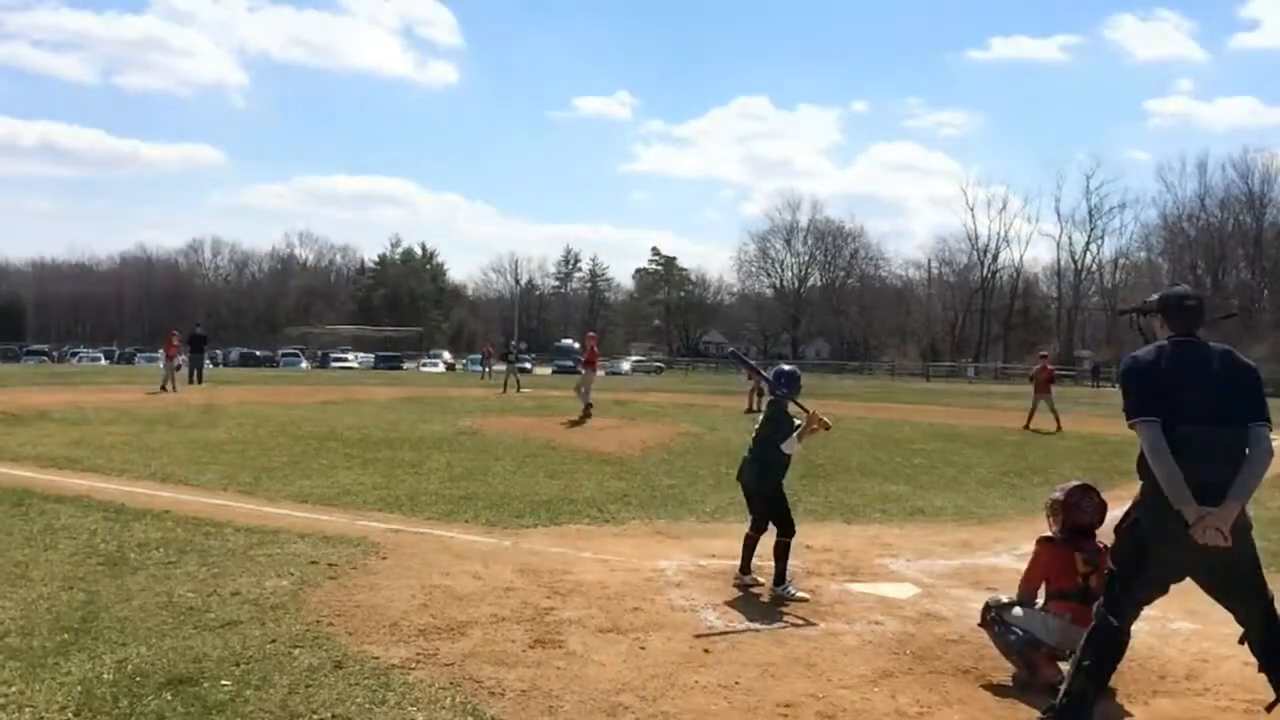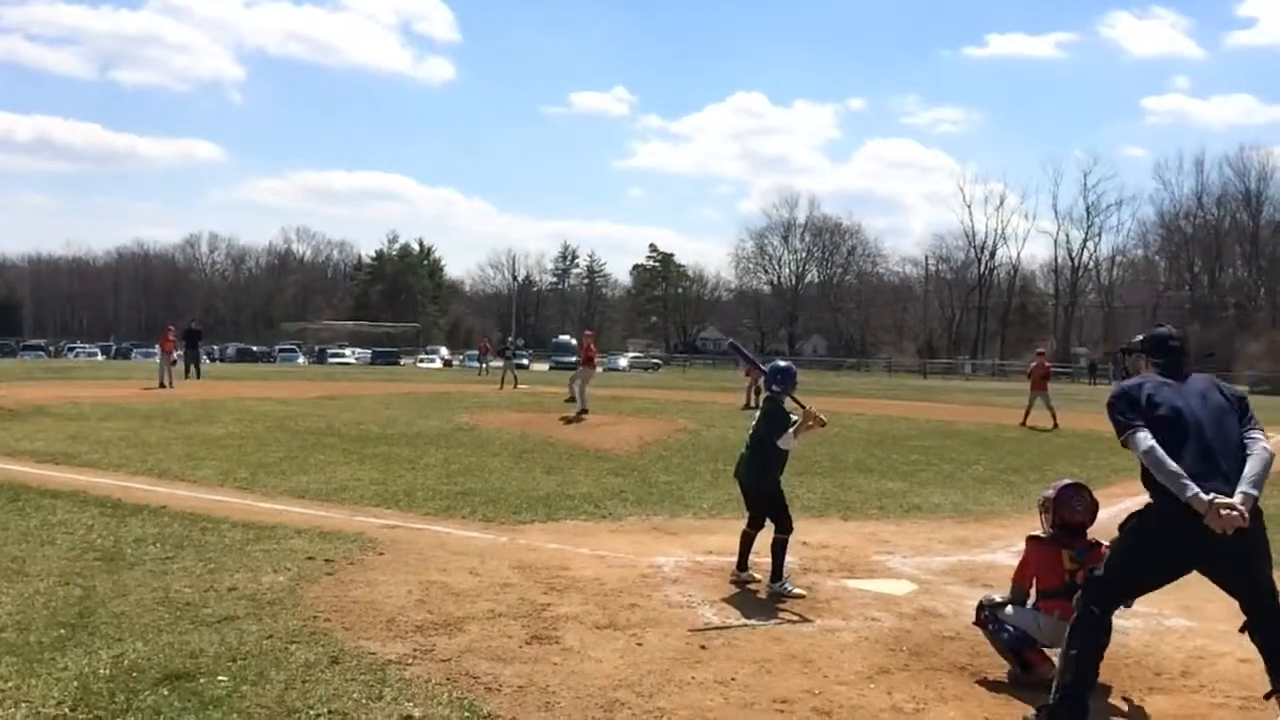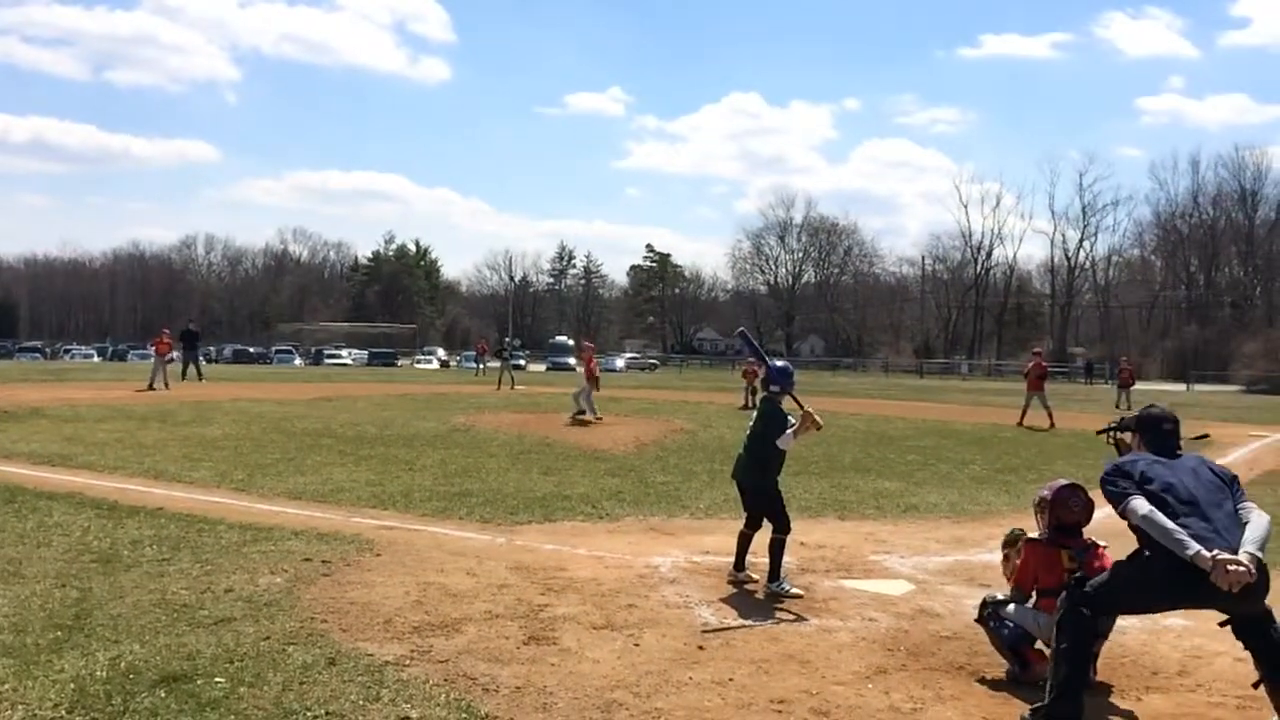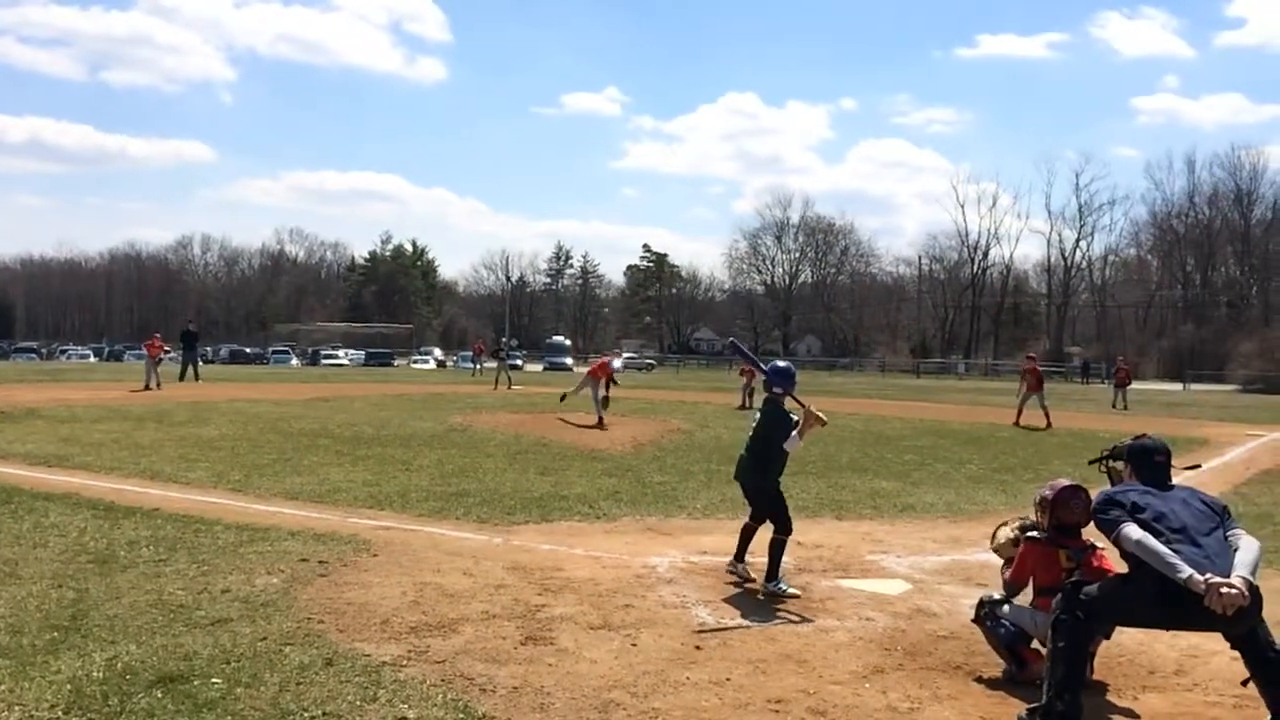
dt=0.4s
person 1, frame 1
left shoulder: (1141, 364)
right shoulder: (1241, 368)
left elbow: (1153, 442)
left wrist: (1190, 512)
right wrist: (1226, 512)
left hip: (1162, 513)
right hip: (1226, 519)
left knee: (1114, 614)
person 1, frame 2
left shoulder: (1129, 391)
right shoulder: (1226, 391)
left elbow: (1147, 449)
left wrist: (1199, 501)
right wrist: (1243, 501)
left hip: (1176, 516)
right hip: (1242, 520)
left knee: (1095, 599)
person 1, frame 3
left shoulder: (1122, 468)
right shoulder: (1214, 469)
left elbow: (1143, 513)
left wrist: (1201, 558)
right wrist: (1248, 558)
left hip: (1182, 570)
right hip: (1244, 574)
left knee: (1079, 601)
right knee: (1253, 613)
person 1, frame 4
left shoulder: (1112, 497)
right shoulder: (1204, 499)
left elbow: (1136, 539)
right elbow: (1248, 542)
left wrist: (1194, 582)
right wrist: (1240, 581)
left hip: (1173, 596)
right hip: (1232, 594)
left knee: (1072, 606)
person 2, frame 1
left shoulder: (774, 410)
right shoulder: (779, 414)
left elbow: (791, 435)
right elbow: (789, 446)
left wrist: (811, 427)
right wrist: (807, 426)
left hip: (752, 476)
right hip: (764, 480)
left knee: (759, 524)
right knee: (786, 528)
left ankle: (743, 573)
right ankle: (779, 585)
person 2, frame 2
left shoulder: (770, 406)
right shoulder: (776, 410)
left elbow: (788, 430)
right elbow: (785, 442)
left wrist: (808, 424)
right wrist: (804, 422)
left hip: (749, 472)
right hip: (761, 476)
left knee: (756, 520)
right knee: (784, 525)
left ankle: (741, 569)
right ankle: (777, 581)
person 2, frame 3
left shoulder: (767, 406)
right shoulder: (773, 410)
left elbow: (786, 430)
right elbow: (783, 442)
left wrist: (806, 425)
right wrist: (802, 424)
left hip: (747, 473)
right hip: (759, 477)
left knee: (754, 520)
right knee: (781, 525)
left ankle: (738, 570)
right ankle: (774, 582)
person 2, frame 4
left shoulder: (770, 408)
right shoulder: (777, 412)
left elbow: (791, 427)
right elbow: (790, 443)
left wrist: (809, 421)
right wrist: (807, 422)
left hip: (748, 472)
right hip: (761, 478)
left knee: (759, 515)
right knee: (783, 525)
left ankle: (738, 561)
right ankle: (771, 581)
person 3, frame 1
left shoulder: (1049, 547)
right shoulder: (1105, 554)
left elbow: (1025, 597)
left hip: (1058, 630)
left knee: (994, 610)
left ankle: (1041, 669)
person 3, frame 2
left shoulder: (1036, 545)
right shoulder: (1098, 551)
left elbow: (1019, 596)
left hip: (1049, 629)
left knee: (991, 610)
left ankle: (1039, 667)
person 3, frame 3
left shoulder: (1036, 546)
right shoulder: (1095, 551)
left elbow: (1019, 598)
left wrist: (1012, 572)
right wrist: (1099, 636)
left hip: (1049, 627)
left knee: (991, 607)
left ankle: (1032, 665)
person 3, frame 4
left shoulder: (1035, 544)
right shoulder: (1093, 552)
left elbow: (1010, 589)
left wrist: (1008, 558)
left hip: (1046, 626)
left knee: (988, 607)
left ankle: (1029, 664)
